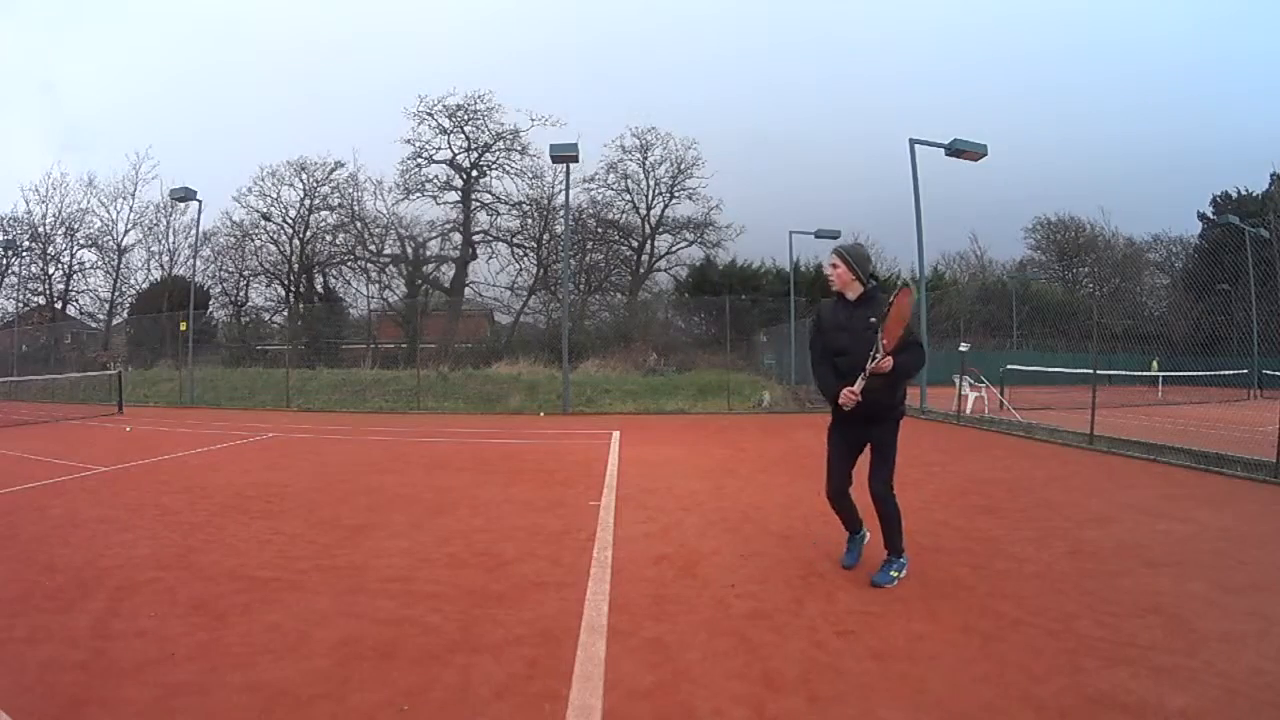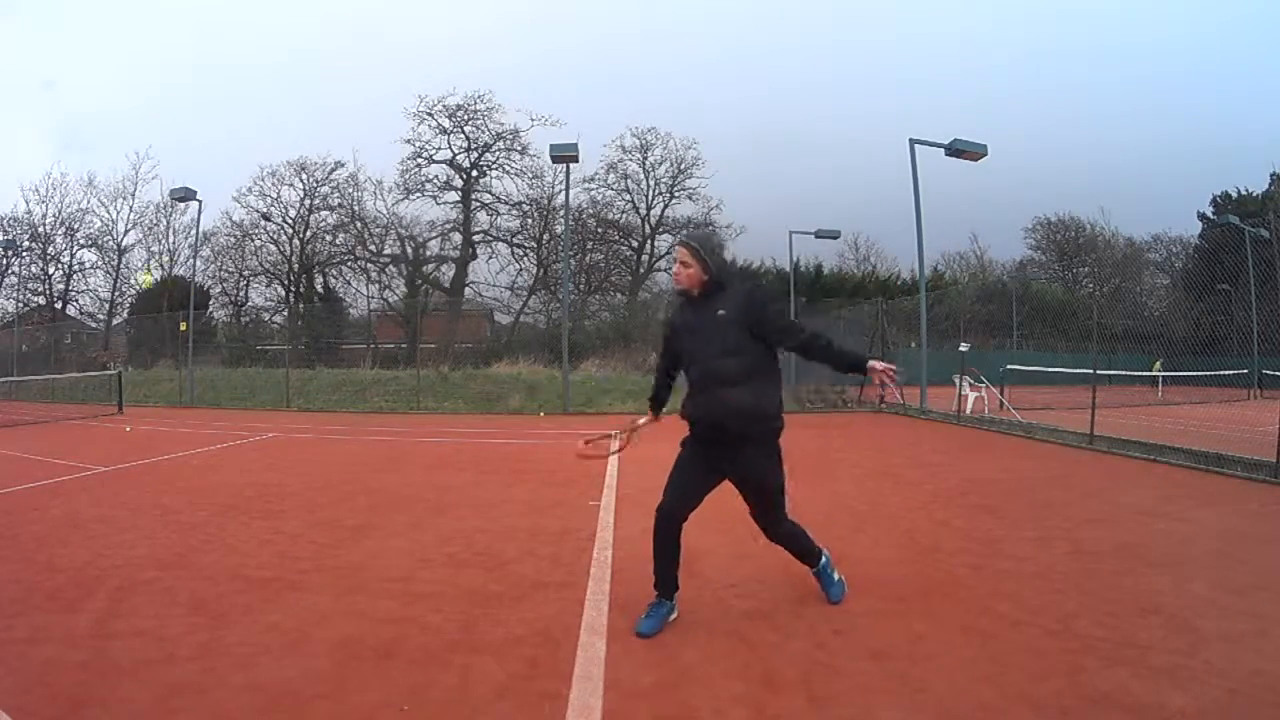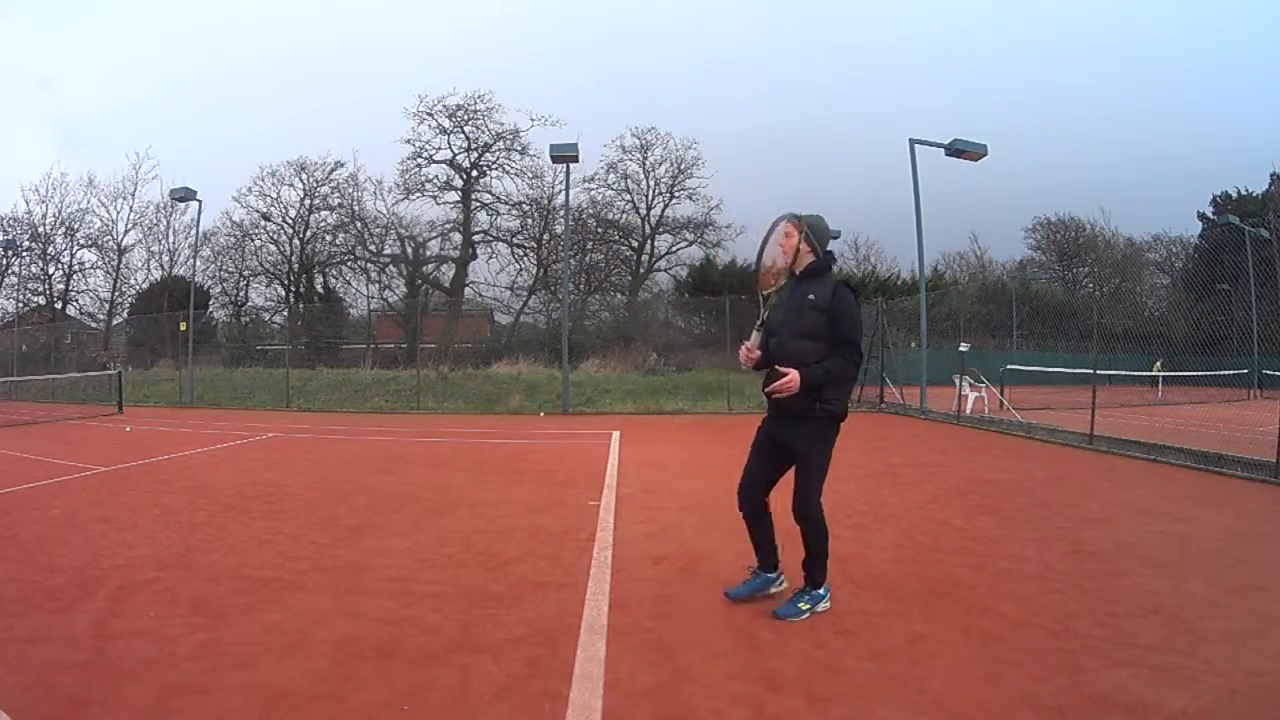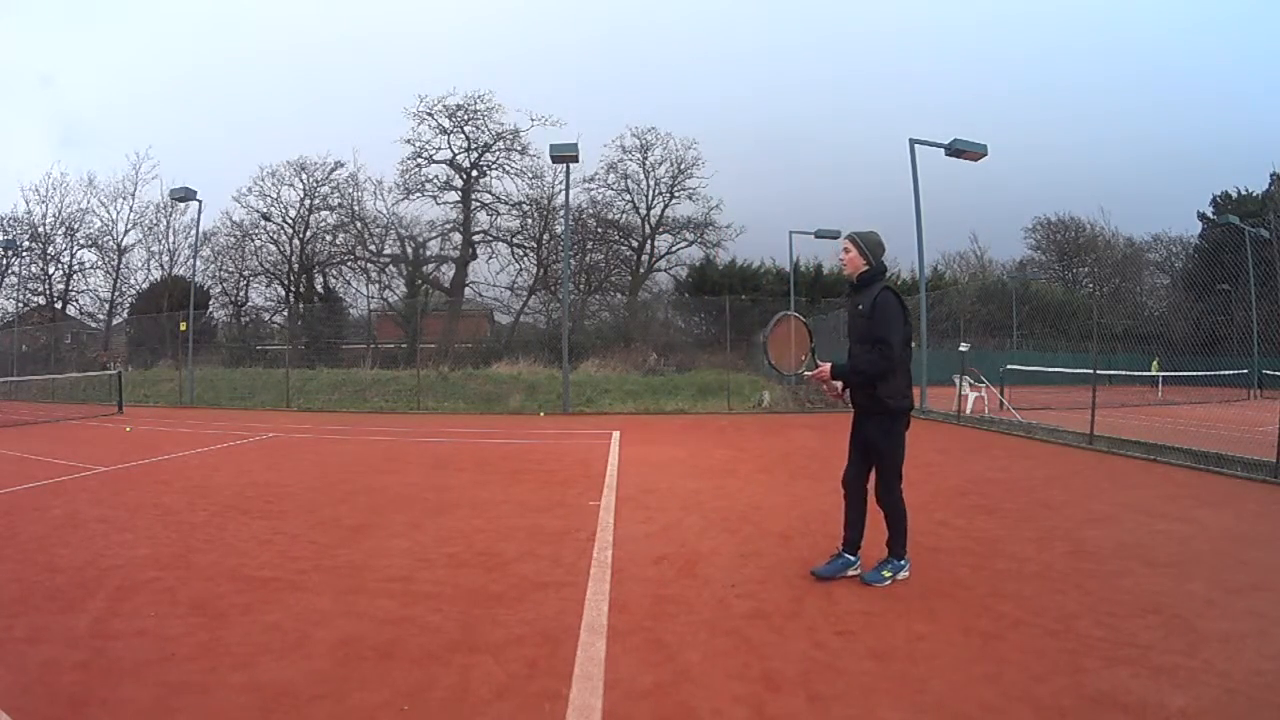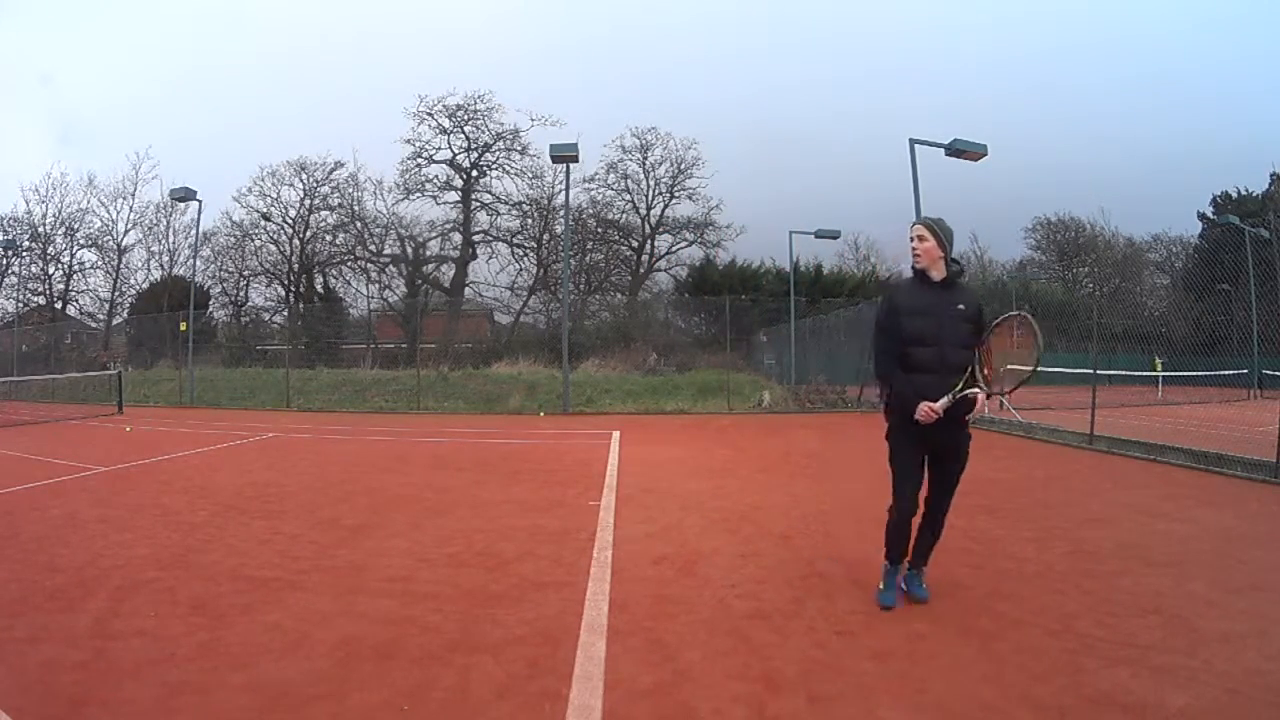
dt=1s
person 1, frame 1
left shoulder: (887, 309)
right shoulder: (826, 312)
left elbow: (916, 358)
right elbow: (820, 363)
left wrist: (893, 366)
right wrist: (836, 393)
left hip: (882, 416)
right hip: (845, 416)
left knee: (880, 488)
right knee: (835, 487)
left ankle: (897, 557)
right ankle: (856, 534)
person 1, frame 2
left shoulder: (743, 300)
right shoulder: (681, 317)
left elbow: (801, 339)
right elbow: (668, 365)
left wrist: (861, 364)
right wrist: (656, 406)
left hip: (755, 439)
right hip: (706, 441)
left knee: (775, 526)
right knee: (667, 517)
left ankle: (820, 563)
right ankle: (665, 600)
person 1, frame 3
left shoulder: (836, 292)
right shoulder: (785, 290)
left elbow: (850, 357)
left wrist: (803, 378)
right wrist: (756, 355)
left hip: (817, 416)
right hip: (781, 413)
left knee: (805, 504)
right knee: (749, 493)
left ankle: (815, 589)
right ankle: (768, 572)
person 1, frame 4
left shoulder: (884, 298)
right shoulder: (859, 296)
left elbow: (886, 358)
left wrist: (837, 371)
right wrist: (842, 379)
left hip: (887, 409)
right hip: (865, 407)
left knee: (888, 487)
right knee: (853, 482)
left ankle: (898, 560)
right ankle: (849, 555)
person 1, frame 5
left shoulder: (968, 300)
right shoulder: (898, 296)
right elbow: (884, 360)
right wrist: (910, 403)
left hip: (954, 421)
right hip: (908, 420)
left knee: (939, 504)
right knee: (906, 502)
left ankle: (916, 570)
right ankle: (892, 568)
